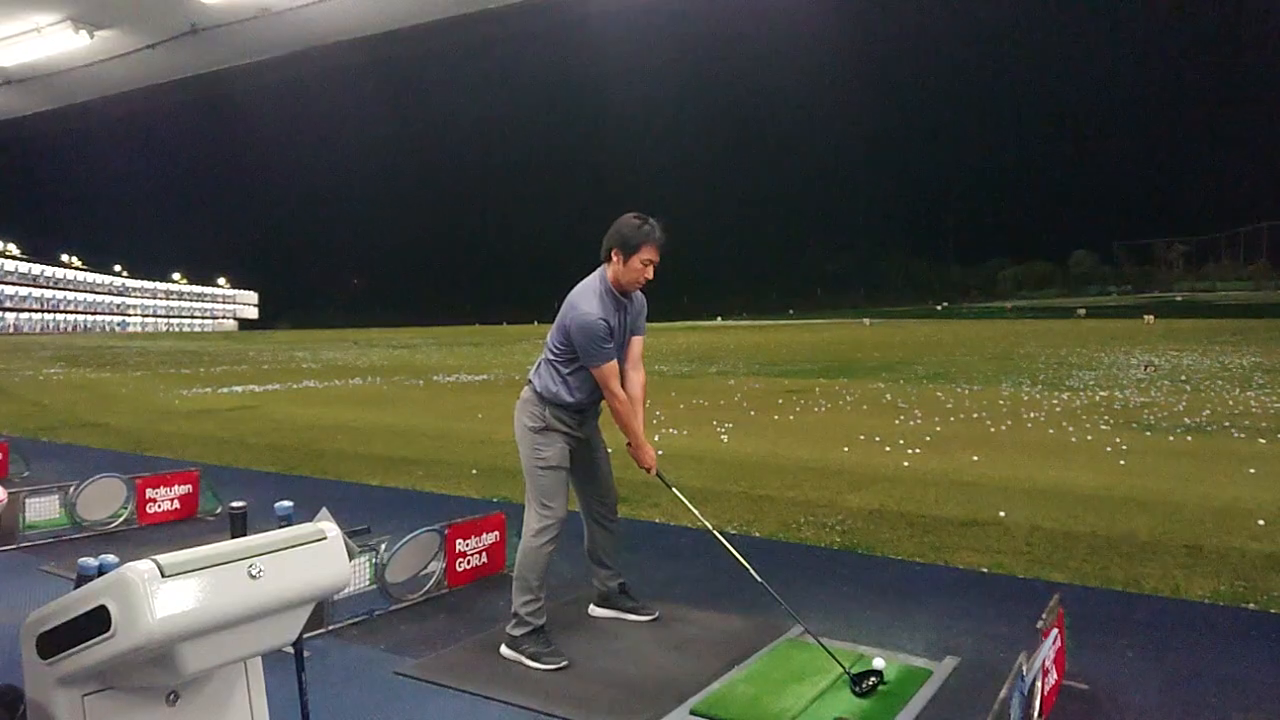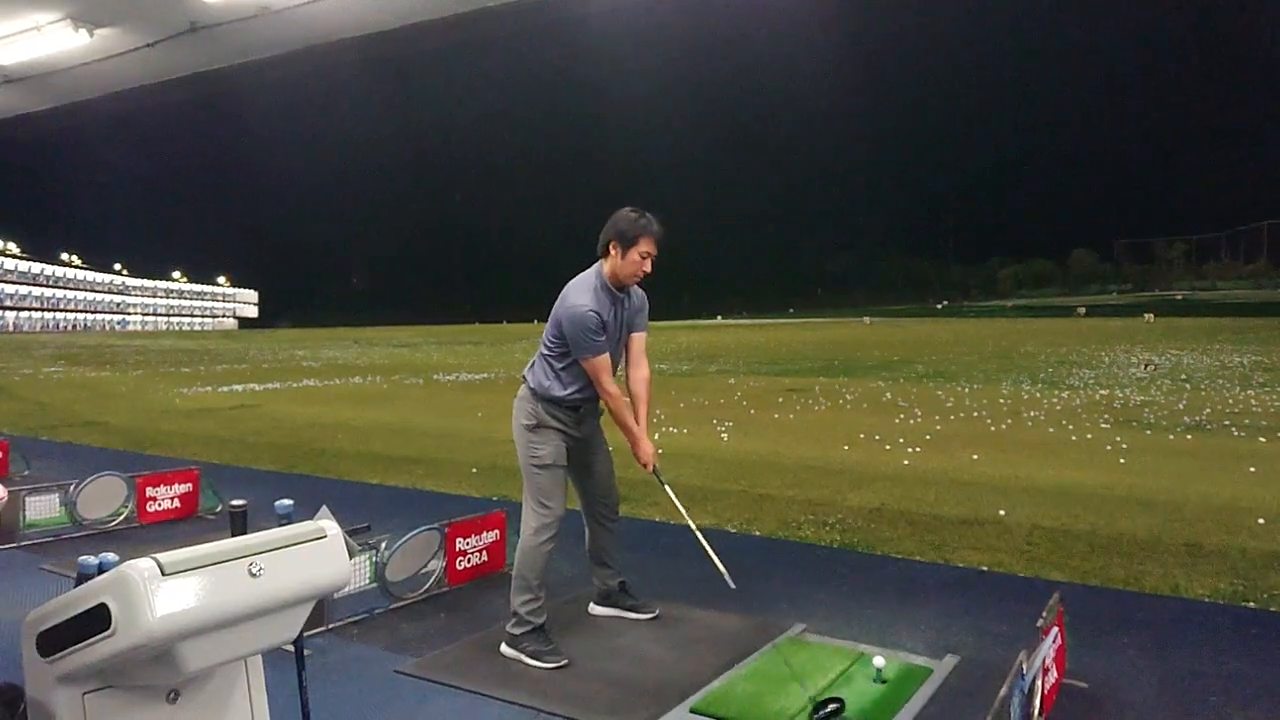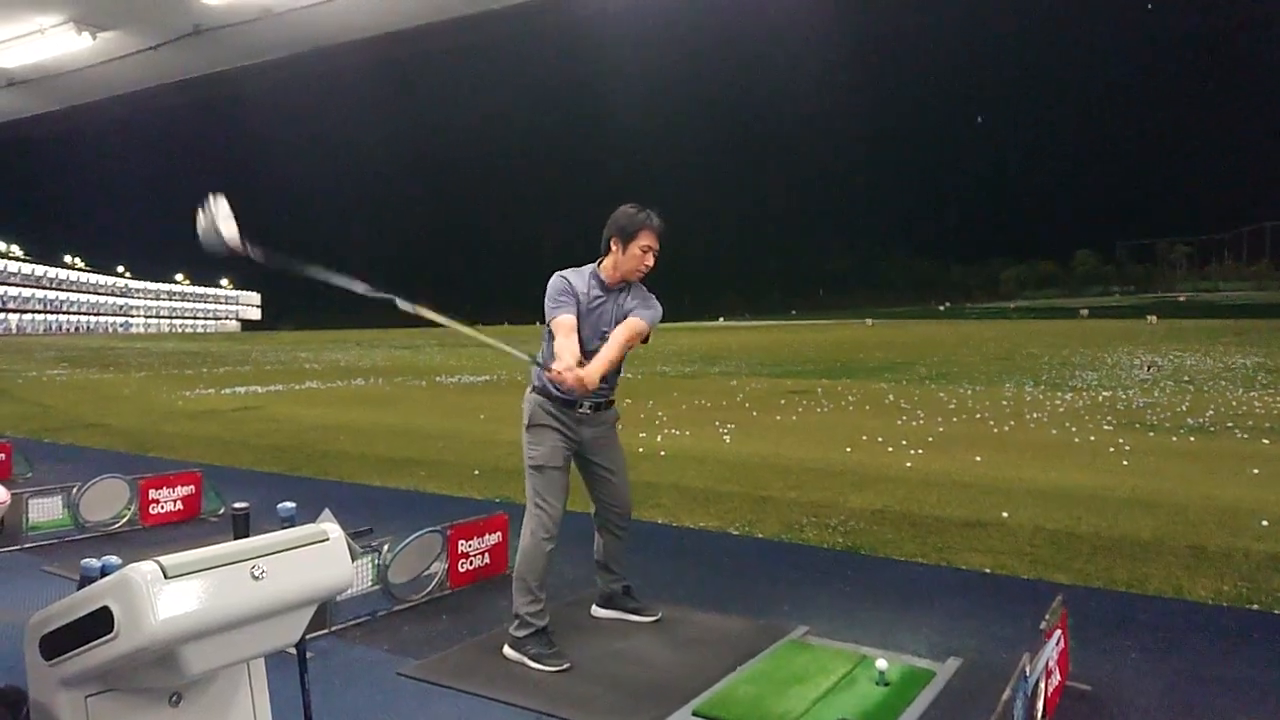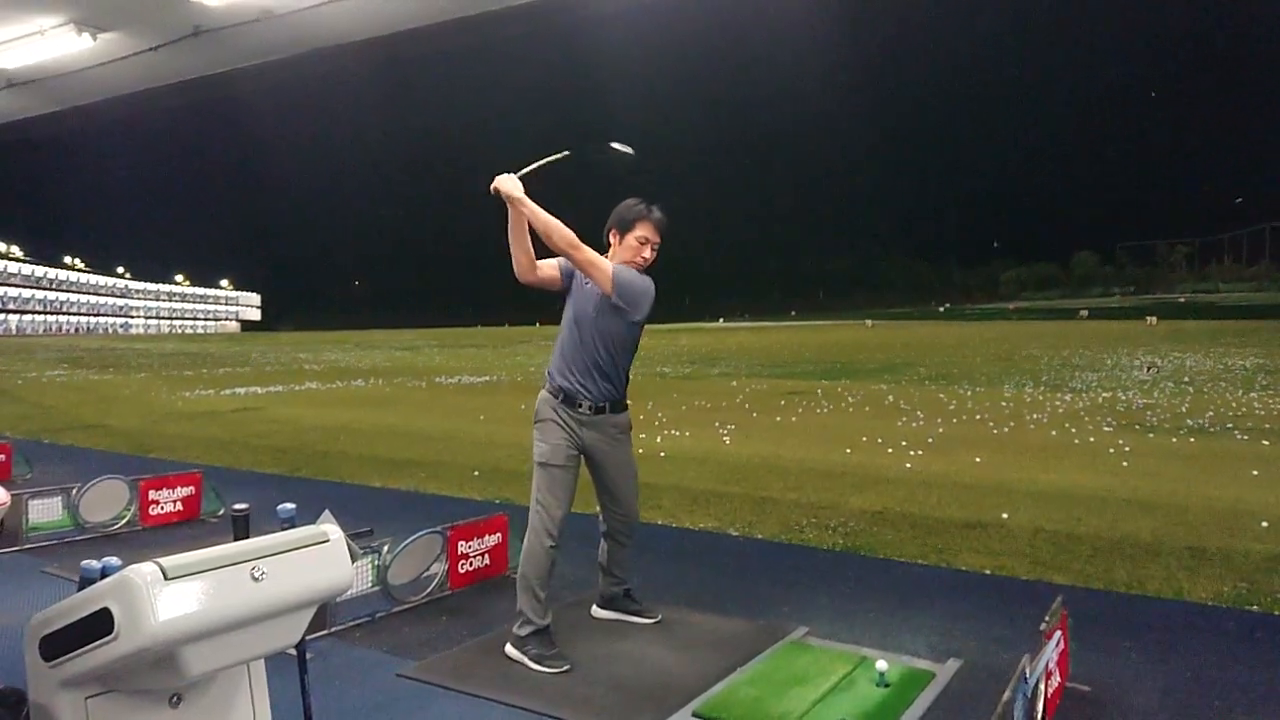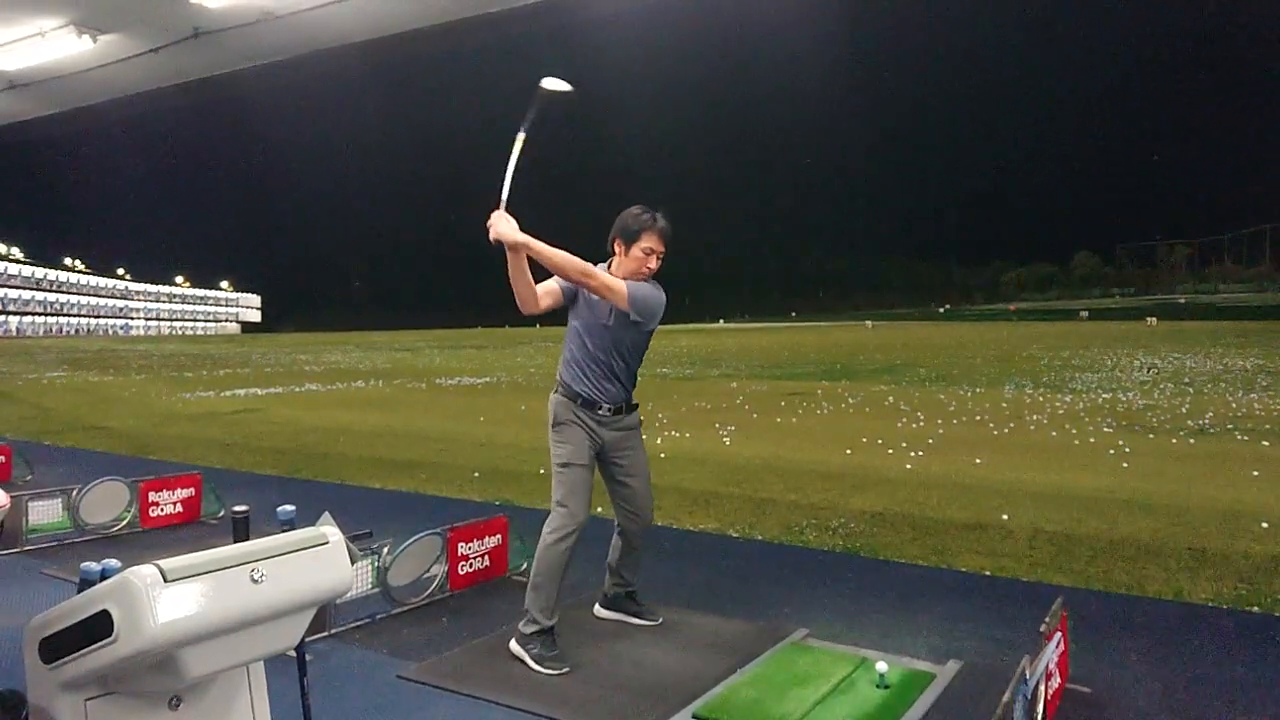
dt=1s
person 1, frame 1
left shoulder: (635, 301)
right shoulder: (588, 313)
left elbow: (633, 372)
right elbow: (613, 390)
left wrist: (640, 435)
right wrist: (639, 446)
left hip: (582, 416)
right hip: (546, 417)
left knee: (603, 505)
right knee: (547, 518)
left ankle: (609, 594)
right ankle: (522, 631)
person 1, frame 2
left shoulder: (635, 299)
right shoulder: (581, 305)
left elbow: (637, 366)
right elbow: (605, 384)
left wrist: (644, 431)
right wrist: (635, 439)
left hip: (583, 413)
right hip: (544, 412)
left knee: (604, 504)
right knee: (545, 517)
left ankle: (609, 592)
right ankle: (522, 630)
person 1, frame 3
left shoulder: (646, 305)
right shoulder: (566, 282)
left elbow: (621, 338)
right elbow: (564, 337)
left wrist: (590, 375)
right wrist: (567, 368)
left hip: (599, 414)
right hip: (550, 410)
left knee: (617, 508)
right knee: (544, 519)
left ankle: (612, 595)
right ankle: (525, 632)
person 1, frame 4
left shoulder: (640, 289)
right shoulder: (580, 272)
left elbow: (571, 246)
right elbow: (528, 272)
left wrist: (521, 198)
right wrist: (513, 208)
left hip: (610, 419)
right hip: (559, 411)
left knee: (623, 515)
right knee: (547, 521)
left ankle: (612, 596)
right ankle: (527, 633)
person 1, frame 5
left shoulder: (651, 298)
right shoulder: (579, 279)
left elbow: (587, 277)
right elbow: (531, 303)
left wrist: (522, 238)
right wrist: (511, 248)
left hip: (622, 420)
right hip: (575, 414)
left knee: (638, 514)
right knee: (569, 517)
left ankle: (617, 596)
right ankle: (532, 631)
